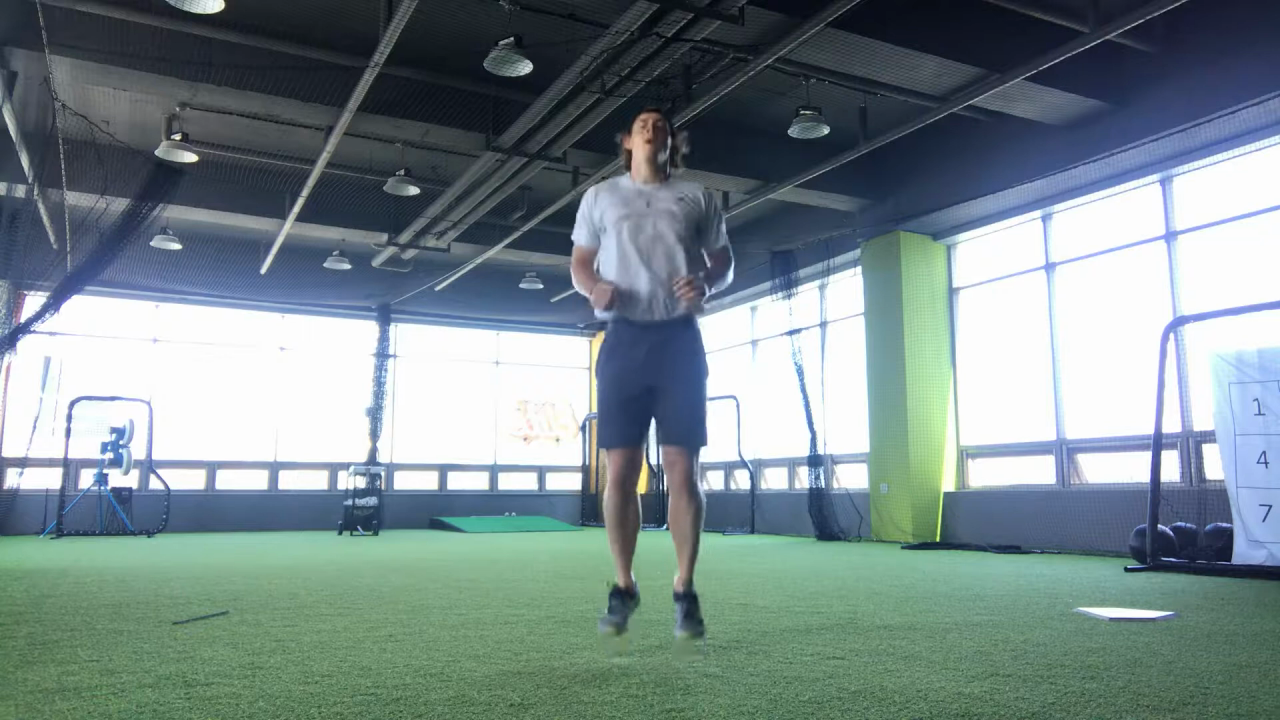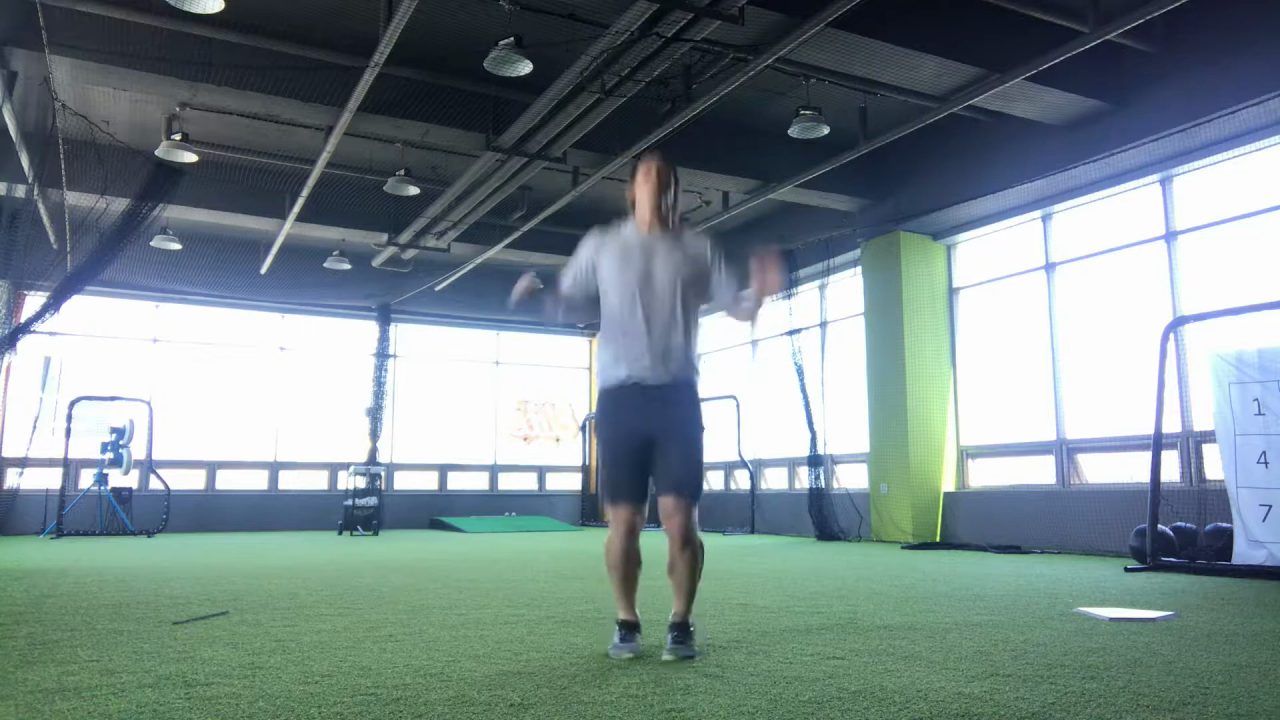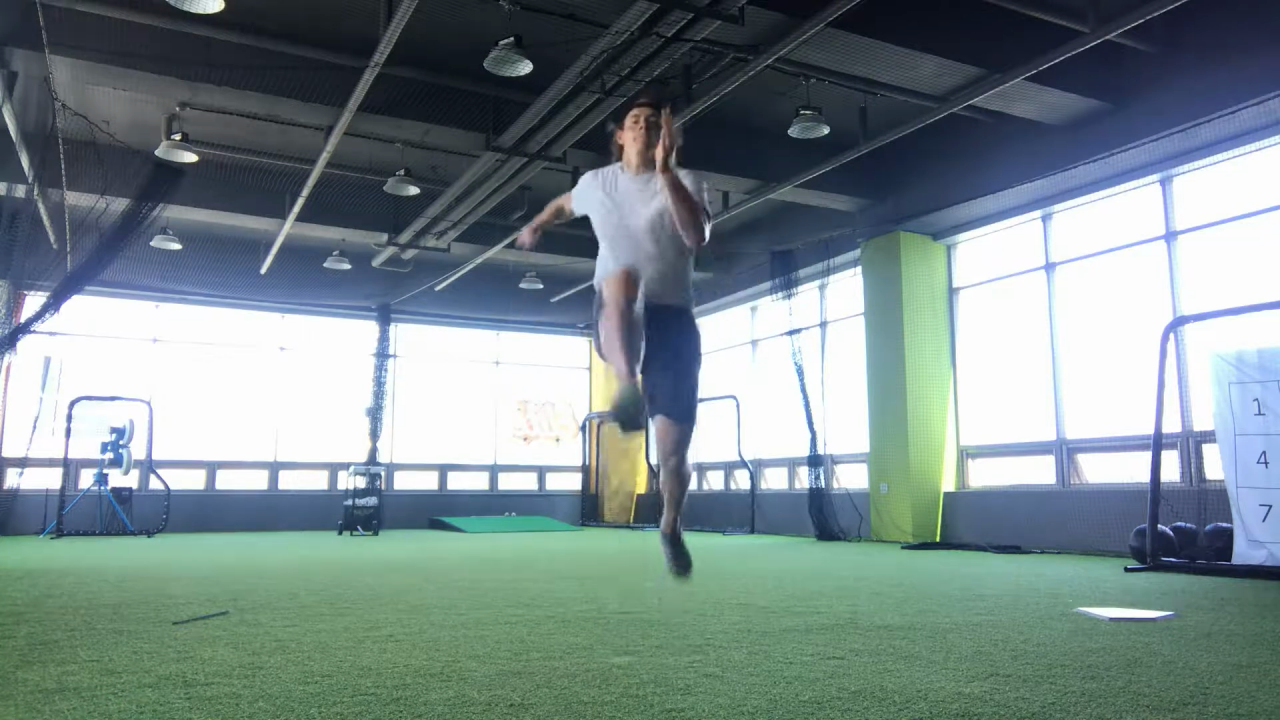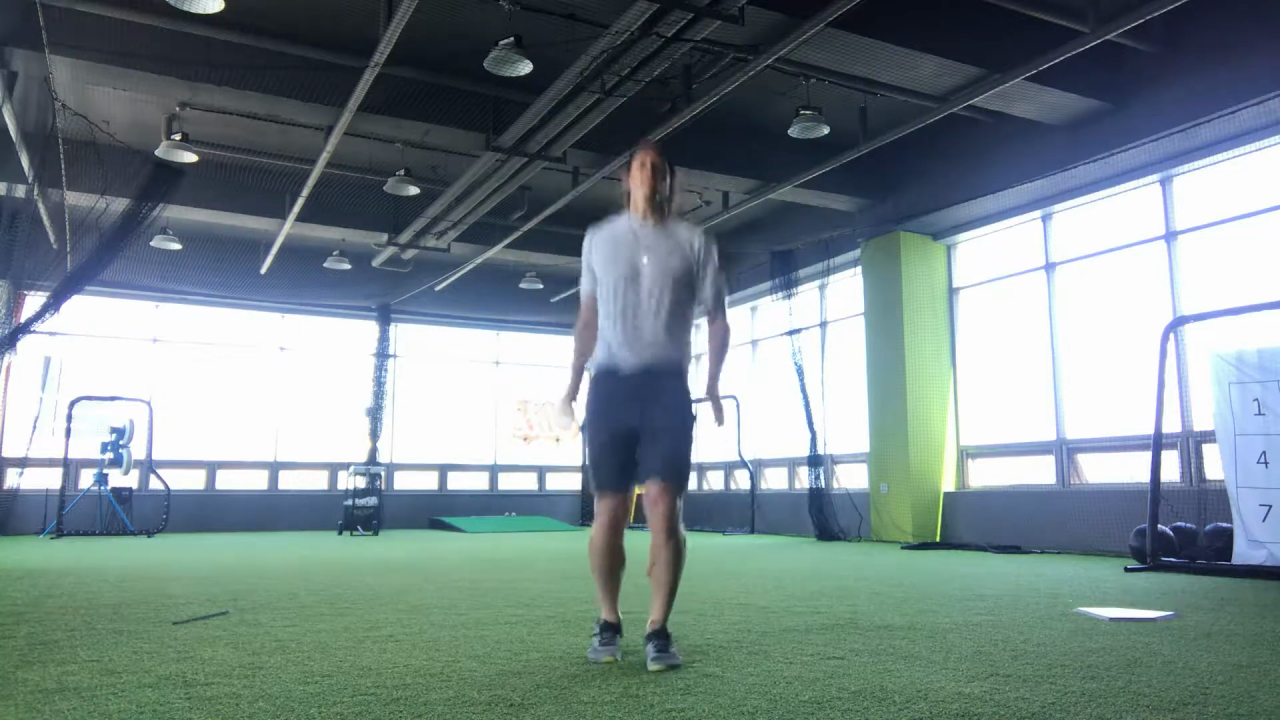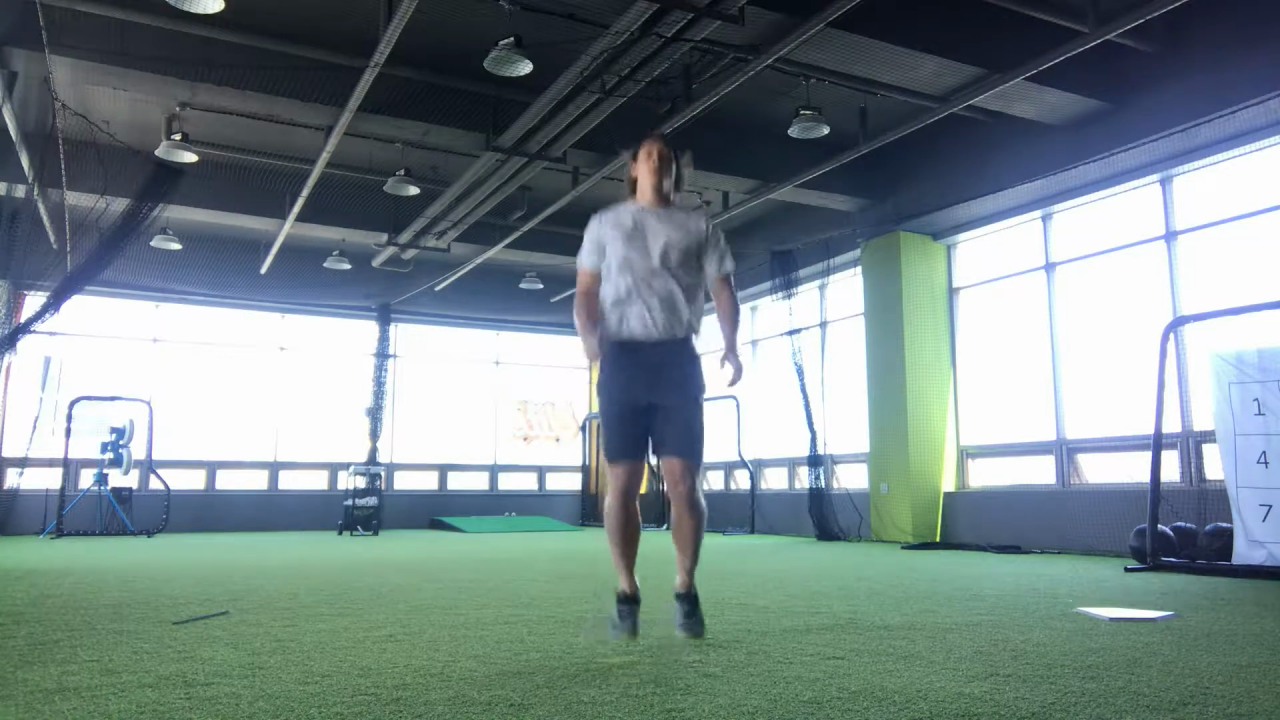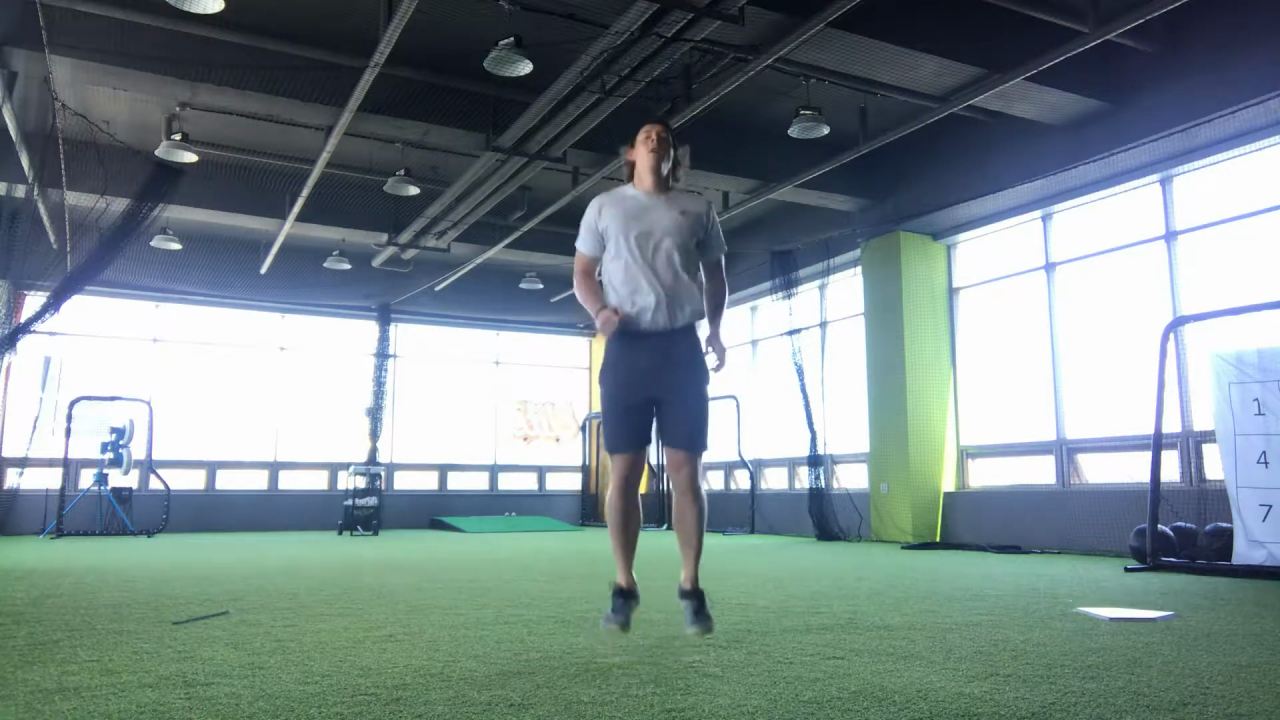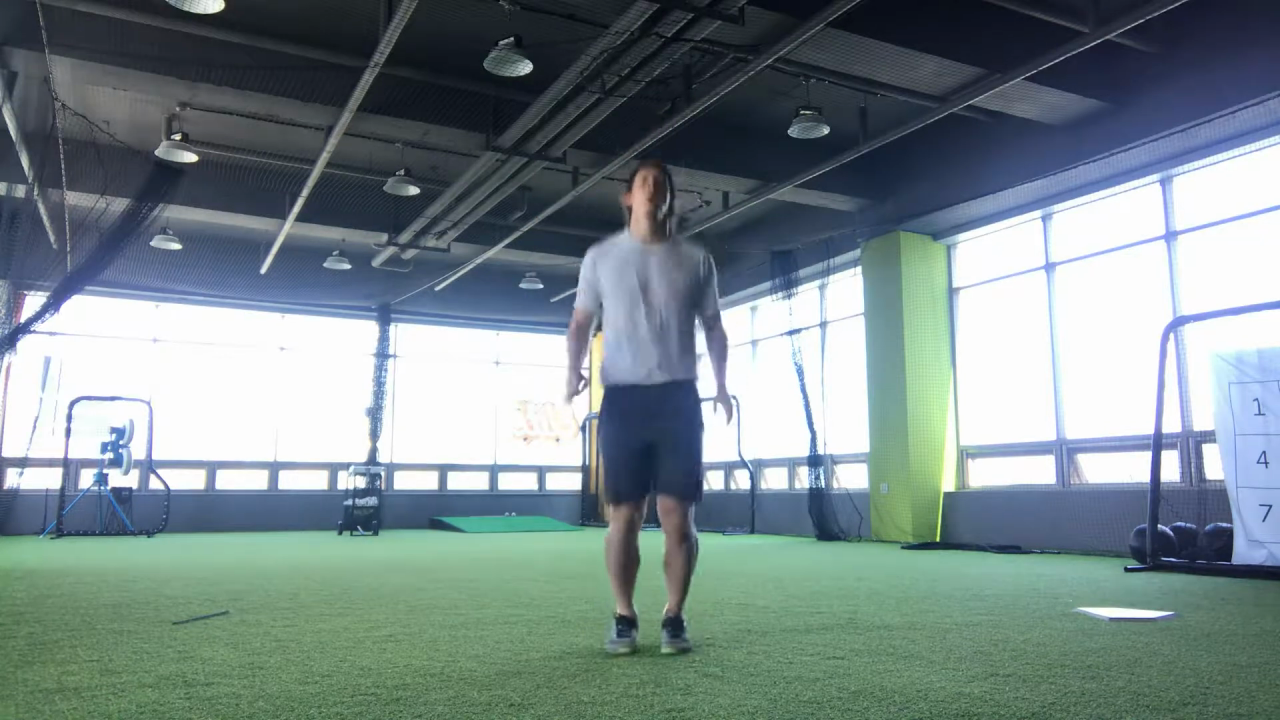
dt=0.3s
person 1, frame 1
left shoulder: (697, 197)
right shoulder: (600, 196)
left elbow: (724, 261)
right elbow: (579, 262)
left wrist: (706, 282)
right wrist: (593, 287)
left hip: (679, 339)
right hip: (623, 340)
left knee: (681, 469)
right knee: (620, 470)
left ankle: (684, 591)
right ankle: (623, 586)
person 1, frame 2
left shoulder: (699, 251)
right shoulder: (600, 246)
left elbow: (736, 307)
right elbow: (568, 298)
left wrist: (759, 291)
right wrist: (532, 291)
left hip: (676, 400)
right hip: (622, 399)
left knee: (680, 521)
right knee: (622, 523)
left ankle: (680, 622)
right ankle: (626, 622)
person 1, frame 3
left shoulder: (683, 182)
right shoulder: (595, 181)
left elbow: (698, 236)
right elbow: (567, 203)
left wrist: (667, 173)
right wrist: (535, 227)
left hip: (672, 319)
right hip: (619, 310)
left knee: (673, 445)
right knee: (621, 281)
left ankle: (670, 526)
right ankle: (629, 389)
person 1, frame 4
left shoulder: (694, 242)
right shoulder: (599, 238)
left elbow: (717, 317)
right elbow: (589, 318)
left wrist: (713, 382)
right wrist: (575, 378)
left hip: (667, 385)
right hip: (611, 385)
left knee: (663, 509)
right knee: (610, 513)
left ankle: (658, 629)
right ankle: (608, 621)
person 1, frame 5
left shoulder: (699, 226)
right shoulder: (604, 222)
left elbow: (723, 293)
right elbow: (585, 292)
left wrist: (731, 346)
right wrist: (588, 331)
left hip: (677, 359)
right hip: (623, 360)
left knee: (683, 481)
right knee: (623, 482)
left ankle: (685, 591)
right ankle: (627, 593)
person 1, frame 6
left shoulder: (698, 210)
right shoulder: (604, 207)
left elbow: (714, 277)
right elbow: (583, 275)
left wrist: (716, 334)
right wrist: (599, 310)
left hip: (681, 345)
right hip: (627, 347)
left knee: (684, 470)
right knee: (624, 472)
left ankle: (691, 589)
right ankle: (624, 587)
person 1, frame 7
left shoulder: (695, 259)
right shoulder: (601, 257)
left elbow: (713, 326)
right elbow: (581, 323)
left wrist: (721, 381)
right wrist: (573, 369)
left hip: (678, 398)
right hip: (623, 398)
left knee: (677, 518)
right knee: (624, 518)
left ankle: (673, 617)
right ankle: (624, 617)
